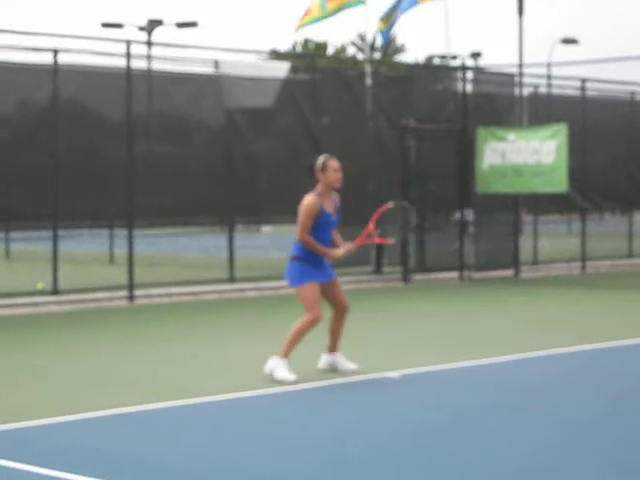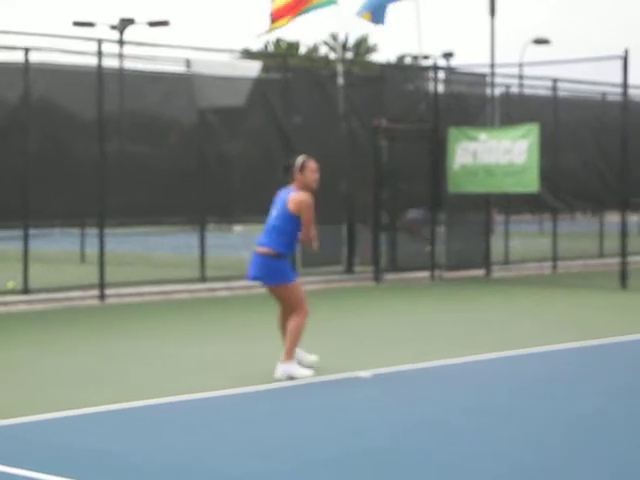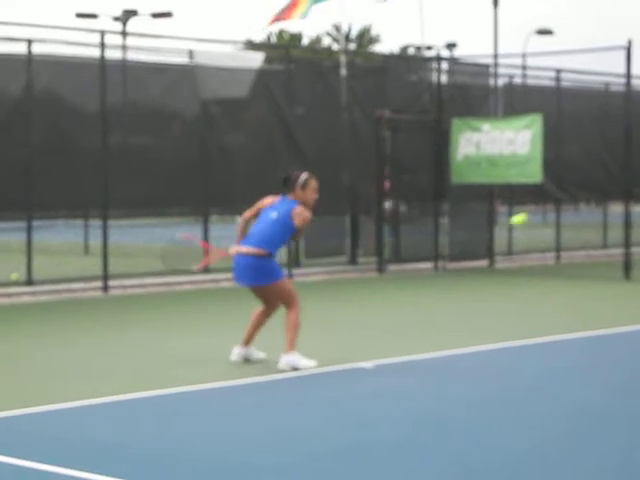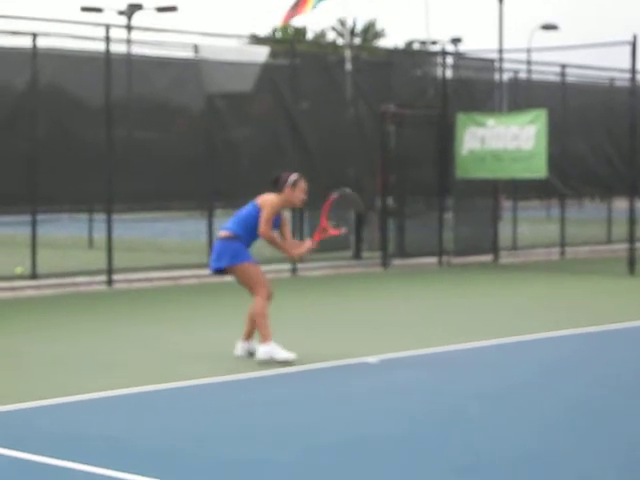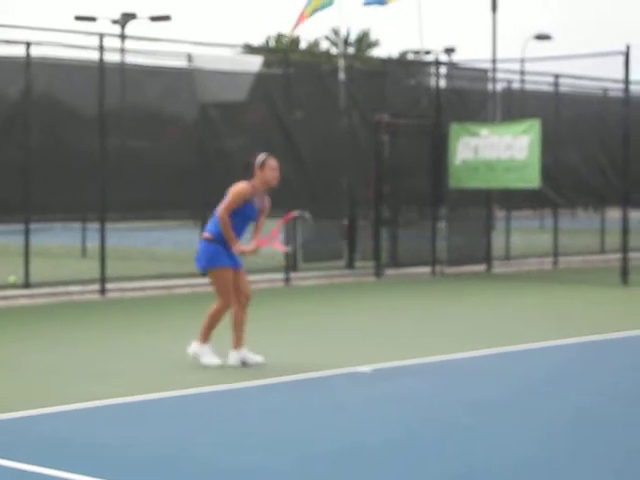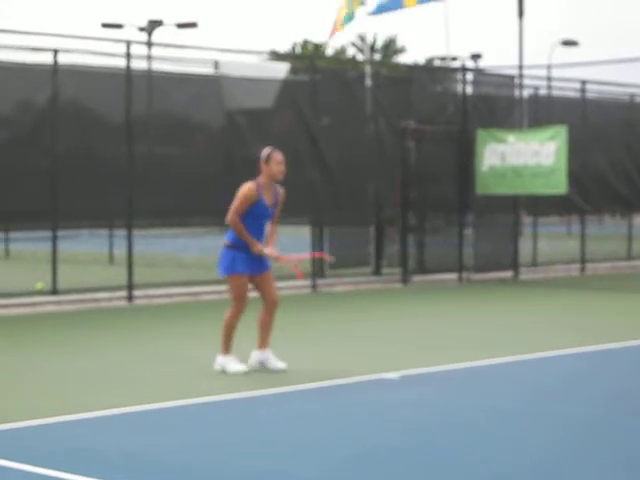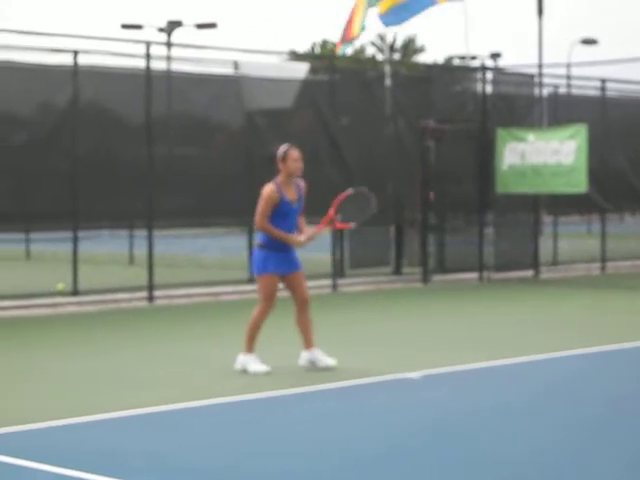
dt=0.3s
person 1, frame 1
left shoulder: (335, 199)
right shoulder: (311, 202)
right elbow: (302, 237)
left wrist: (342, 246)
right wrist: (328, 253)
left hip: (320, 265)
right hip: (303, 265)
left knee: (342, 307)
right knee: (313, 315)
left ankle: (332, 356)
right ankle: (278, 362)
person 1, frame 2
left shoulder: (284, 192)
right shoulder: (304, 198)
right elbow: (308, 234)
left wrist: (299, 237)
right wrist: (311, 241)
left hip: (263, 258)
right hip: (273, 261)
left knee: (288, 306)
right knee: (300, 311)
left ankle: (291, 352)
right ankle: (286, 364)
person 1, frame 3
left shoulder: (272, 200)
right shoulder: (304, 214)
left elbow: (246, 217)
right elbow: (286, 240)
left wrist: (239, 242)
left hip: (243, 260)
right hip: (259, 261)
left knee: (271, 303)
right knee: (293, 305)
left ankle: (243, 348)
right ankle: (290, 355)
person 1, frame 4
left shoulder: (281, 216)
right shoulder: (272, 200)
left elbow: (288, 243)
right elbow: (263, 232)
left wrist: (303, 246)
right wrist: (290, 251)
left hip: (233, 248)
right hip: (230, 245)
left knee: (265, 293)
right knee: (261, 293)
left ankle: (246, 342)
right ankle: (267, 345)
person 1, frame 5
left shoulder: (265, 201)
right shoulder: (243, 188)
left elbow: (258, 230)
right elbow: (221, 213)
left wrist: (252, 245)
right wrist: (234, 243)
left hip: (230, 250)
right hip: (214, 246)
left knee: (244, 297)
right knee: (226, 300)
left ankle: (238, 351)
right ankle: (200, 344)
person 1, frame 6
left shoulder: (279, 193)
right shoulder: (250, 189)
right elbow: (231, 218)
left wrist: (270, 246)
right wrist: (253, 243)
left hip: (256, 254)
right hip: (237, 252)
left knee: (272, 301)
right knee: (239, 305)
left ankle: (261, 353)
right ankle: (224, 356)
person 1, frame 7
left shoulder: (301, 186)
right shoulder: (271, 190)
right elbow: (260, 223)
left wrist: (304, 231)
right wrist: (289, 238)
left hip: (287, 253)
right hip: (268, 253)
left knee: (303, 301)
right knee: (266, 305)
left ankle: (310, 352)
right ankle: (246, 356)
